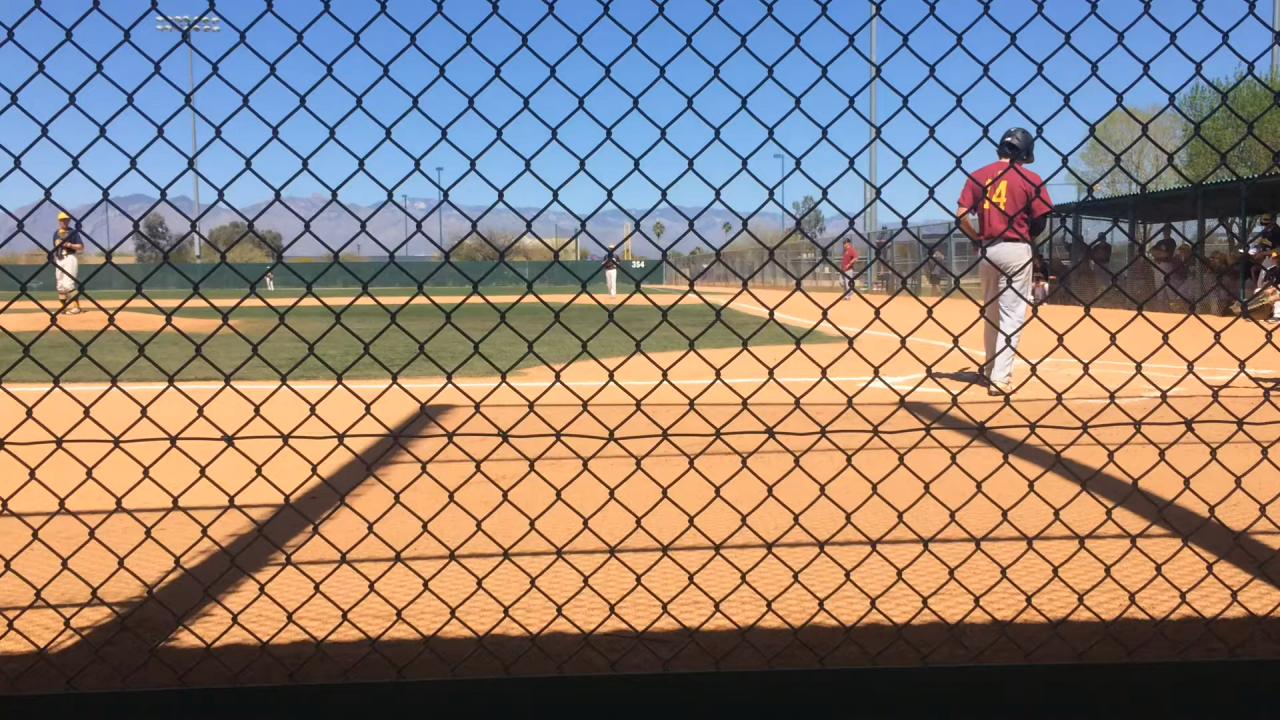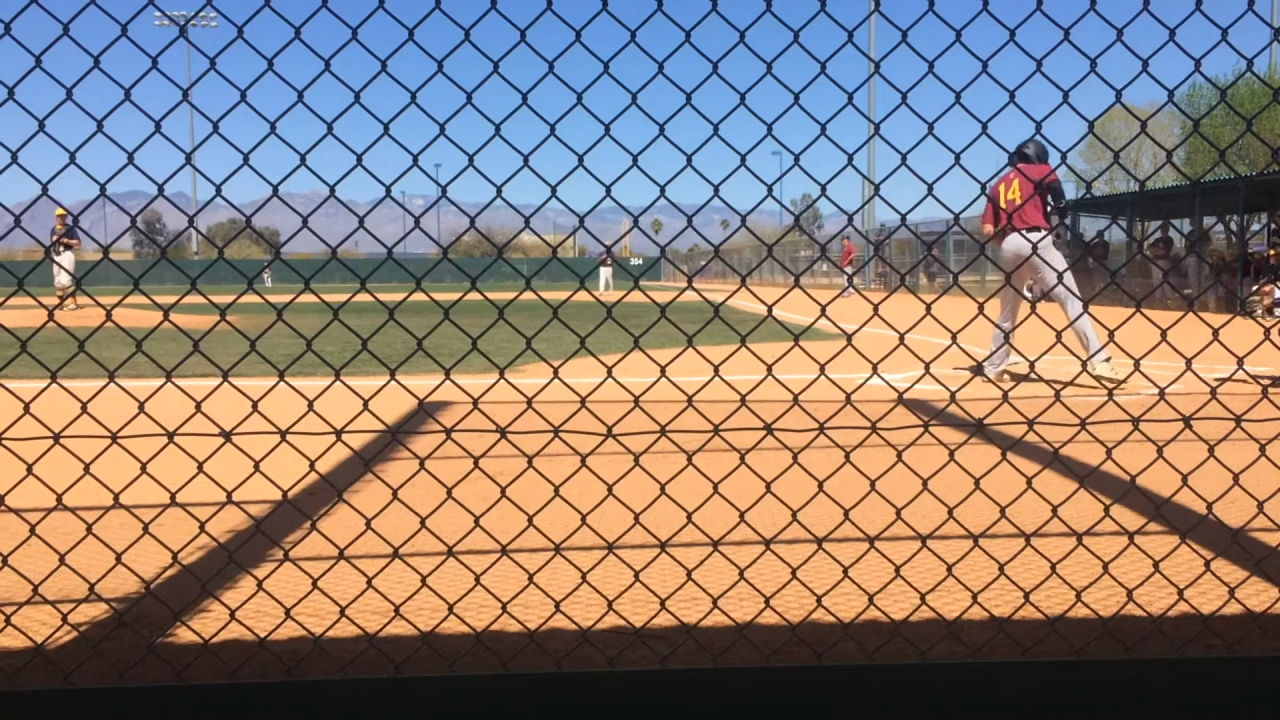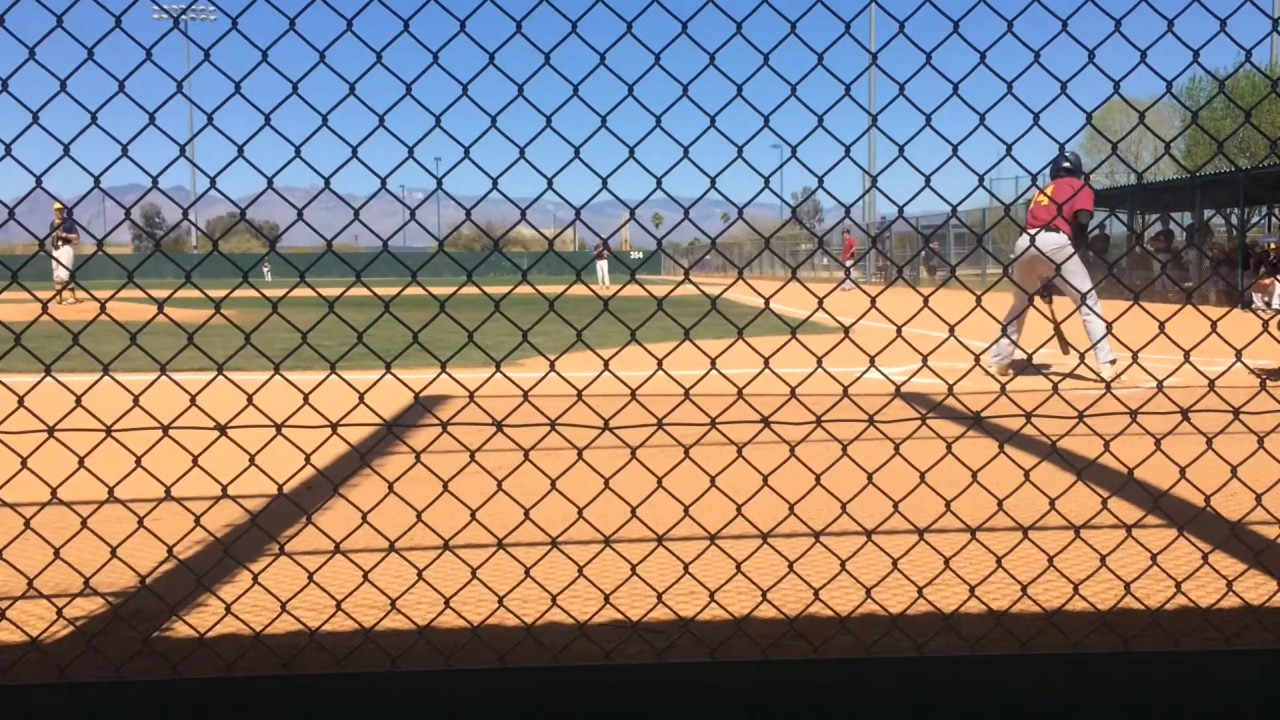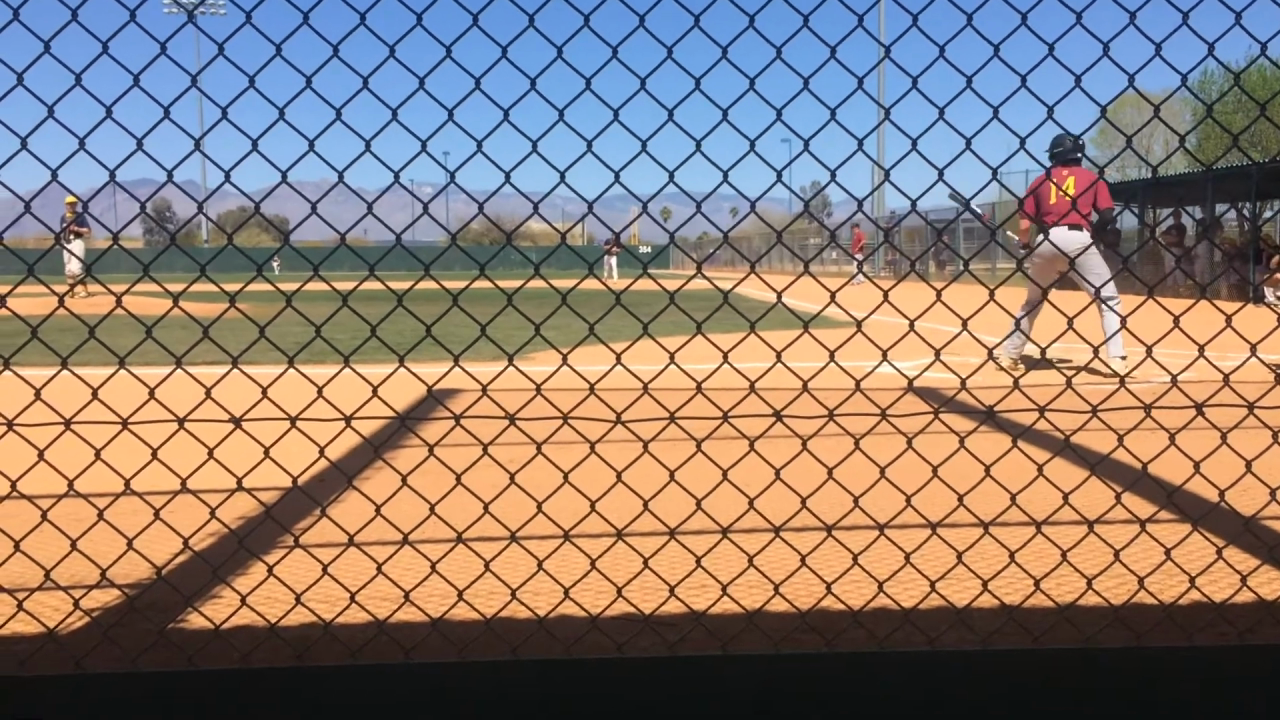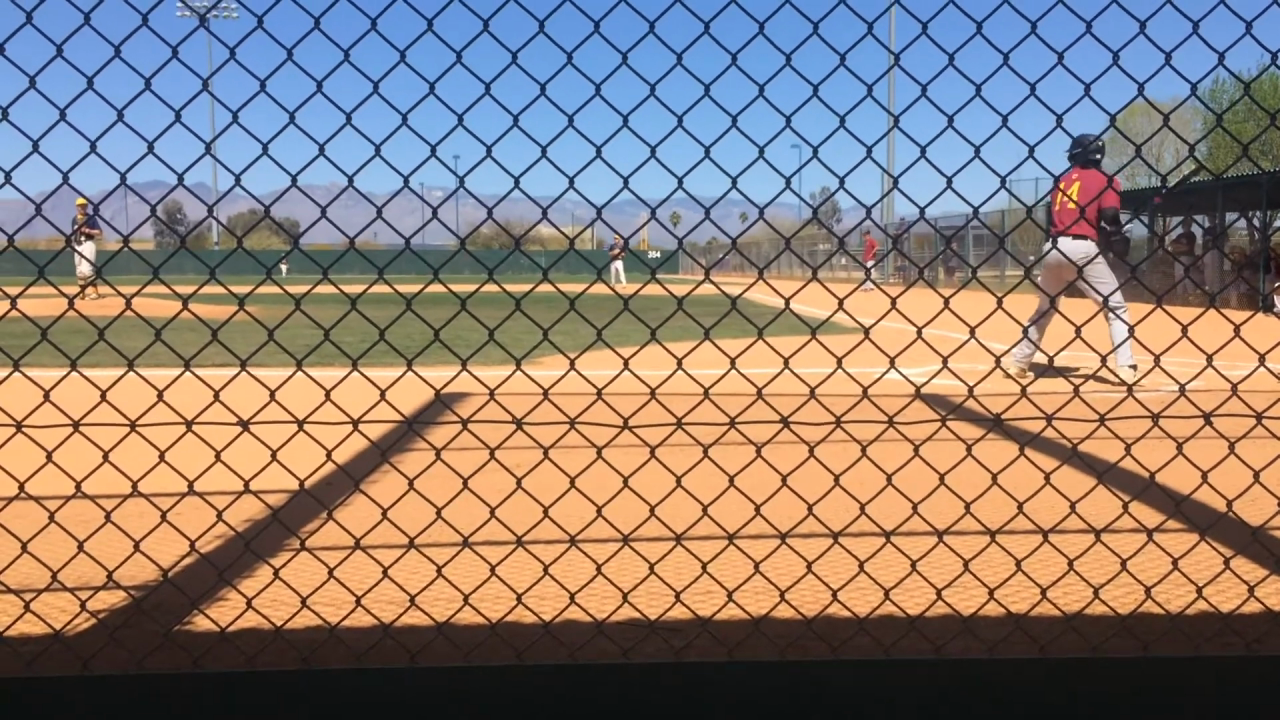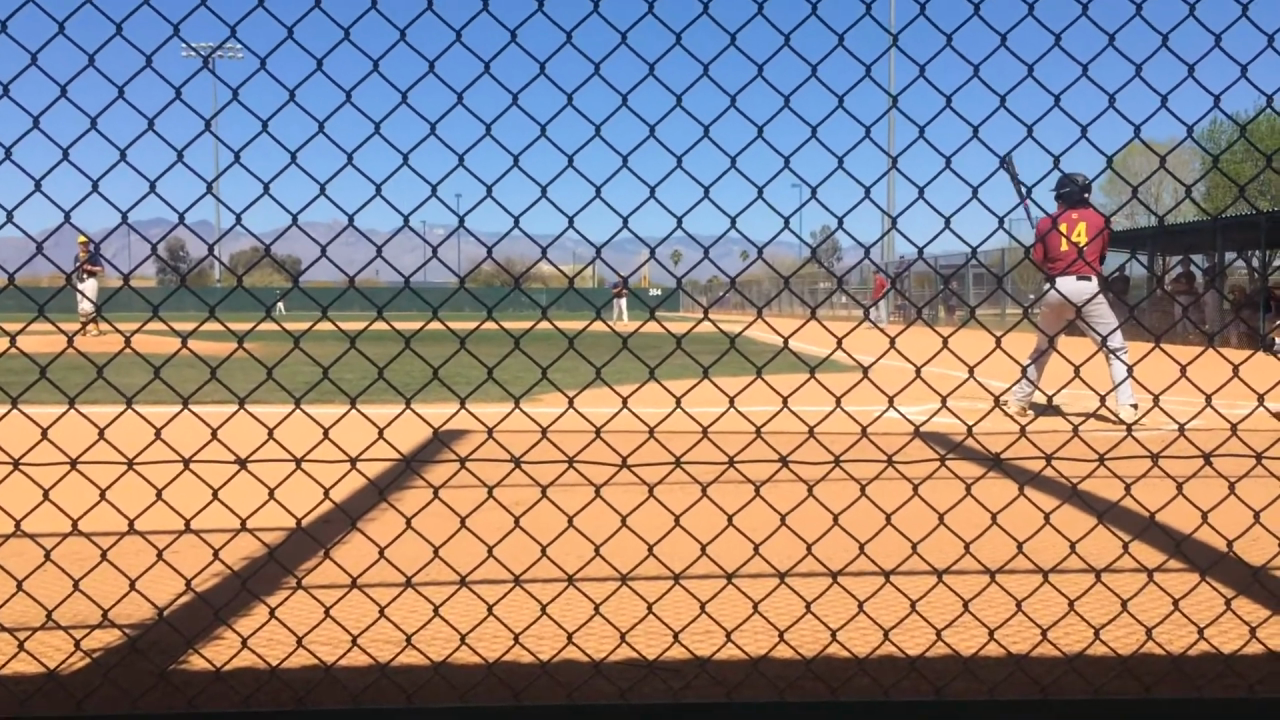
dt=0.7s
person 1, frame 1
left shoulder: (978, 175)
right shoulder: (1030, 178)
left elbow: (961, 214)
right elbow: (1040, 220)
left wrist: (977, 239)
right wrist: (1028, 237)
left hip: (988, 251)
right hip: (1016, 250)
left knee: (992, 314)
right knee: (1013, 316)
left ankle: (991, 371)
right ankle: (1000, 377)
person 1, frame 2
left shoulder: (997, 185)
right shoulder: (1039, 169)
left elbow: (988, 229)
right elbow: (1053, 184)
right wrist: (1062, 216)
left hip: (1007, 245)
right hip: (1036, 241)
left knee: (1007, 312)
right knee: (1072, 303)
left ankle: (993, 368)
right ankle: (1098, 362)
person 1, frame 3
left shoulder: (1039, 191)
right shoulder: (1079, 186)
right elbow: (1082, 220)
left wrist: (1042, 275)
right wrist: (1074, 243)
left hip: (1024, 243)
right hip: (1055, 241)
left knee: (1020, 304)
right knee: (1088, 301)
left ankle: (998, 362)
right ankle: (1106, 364)
person 1, frame 4
left shoulder: (1039, 181)
right shoulder: (1092, 178)
left elbow: (1024, 225)
right elbow: (1107, 217)
left wrist: (1026, 244)
left hip: (1045, 241)
right hip: (1078, 240)
left knee: (1032, 301)
right knee: (1109, 299)
left ankle: (1009, 356)
right ankle: (1116, 358)
person 1, frame 5
left shoulder: (1060, 181)
right shoulder: (1104, 180)
right elbow: (1109, 214)
right wrist: (1115, 230)
left hip: (1053, 249)
right hip: (1083, 249)
left knee: (1044, 309)
right knee: (1116, 308)
left ankle: (1017, 364)
right ankle: (1125, 368)
person 1, frame 6
left shoulder: (1046, 222)
right shoulder: (1099, 220)
left elbow: (1039, 263)
left hip: (1055, 289)
right hip: (1087, 288)
left knee: (1042, 348)
right knee: (1116, 348)
left ankle: (1017, 402)
right ankle: (1126, 407)
